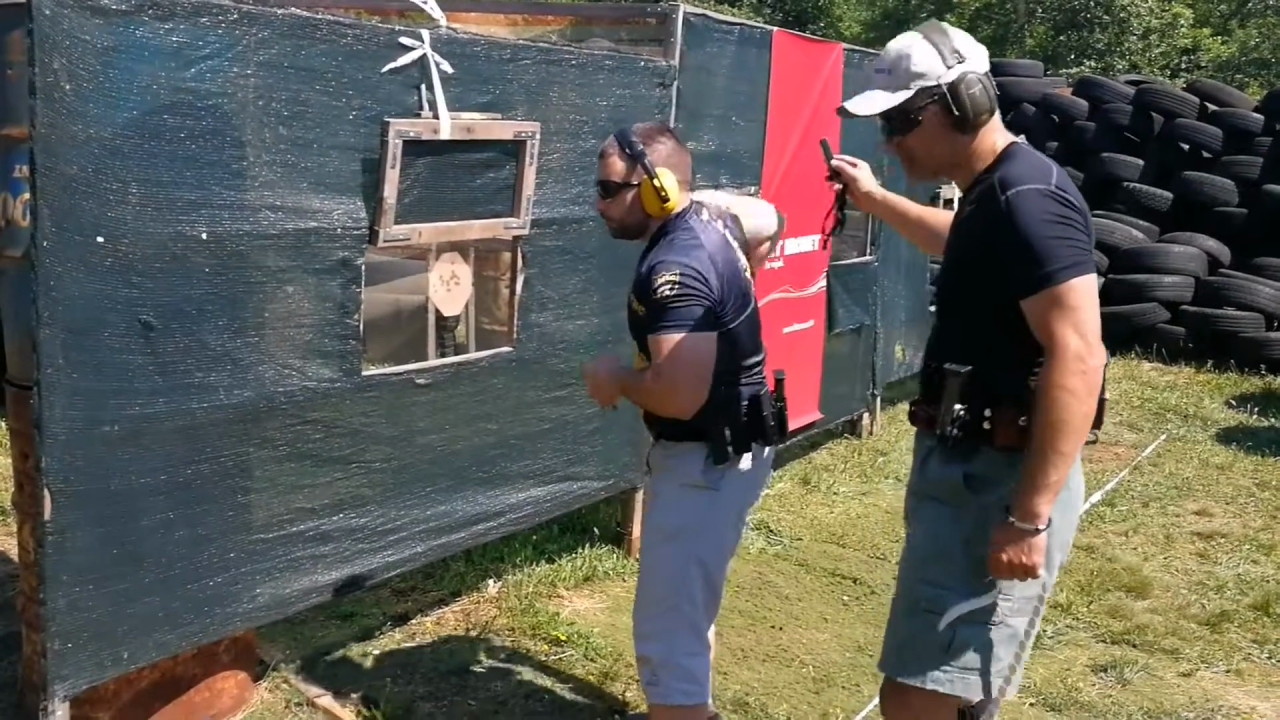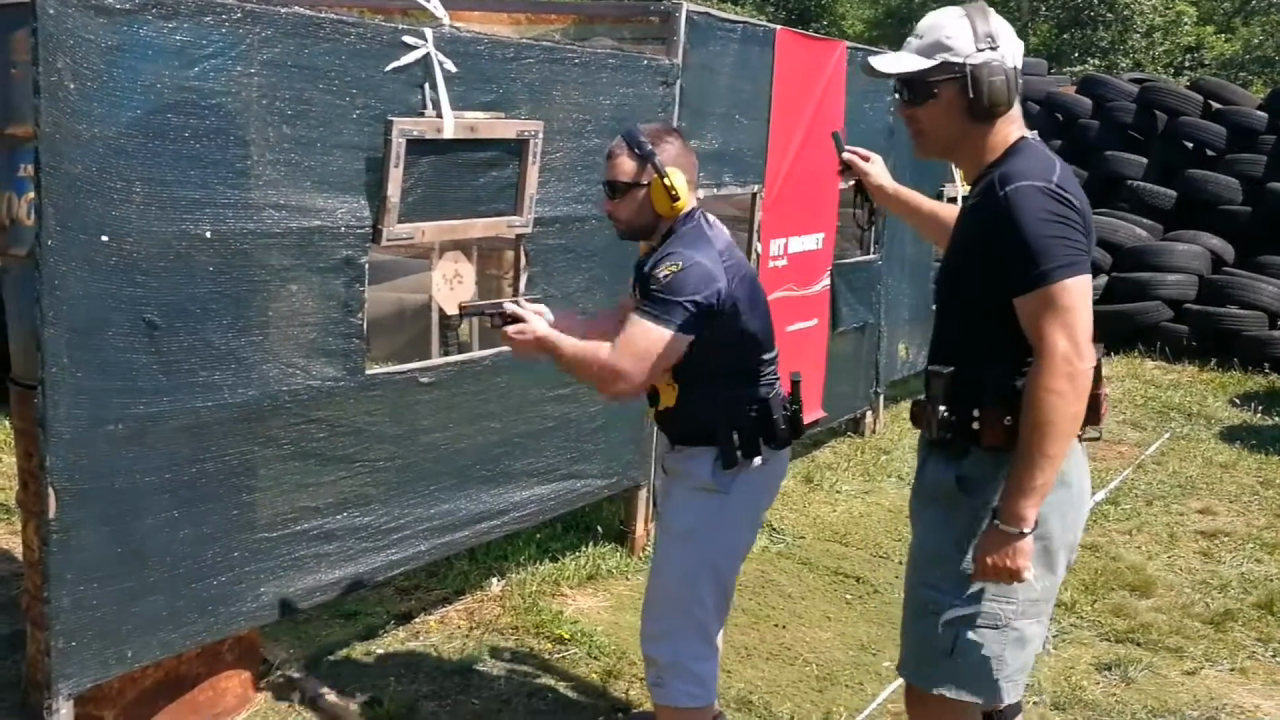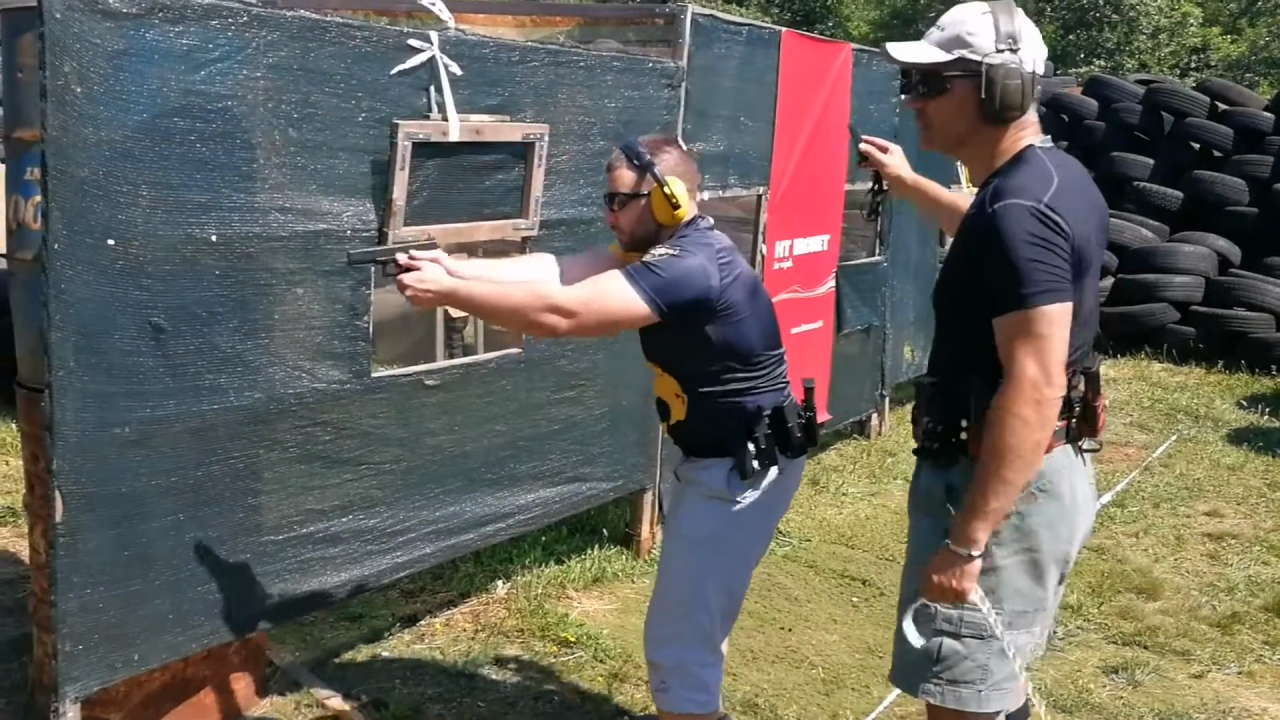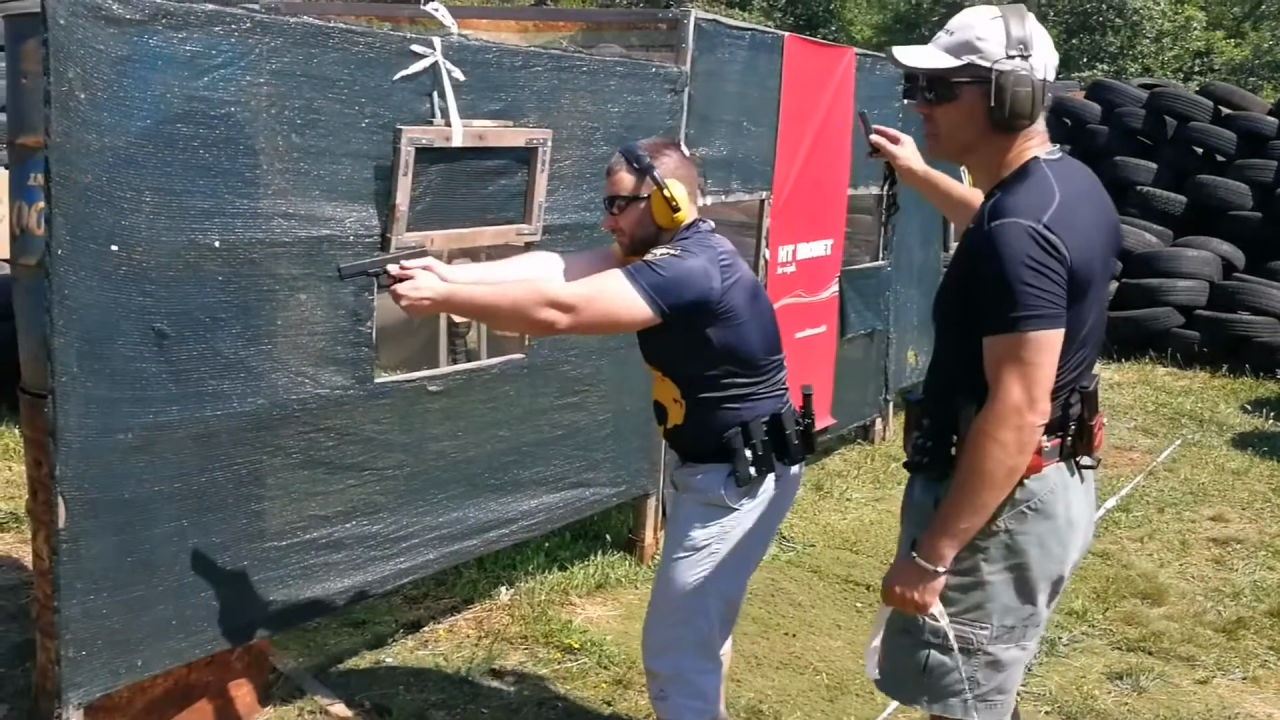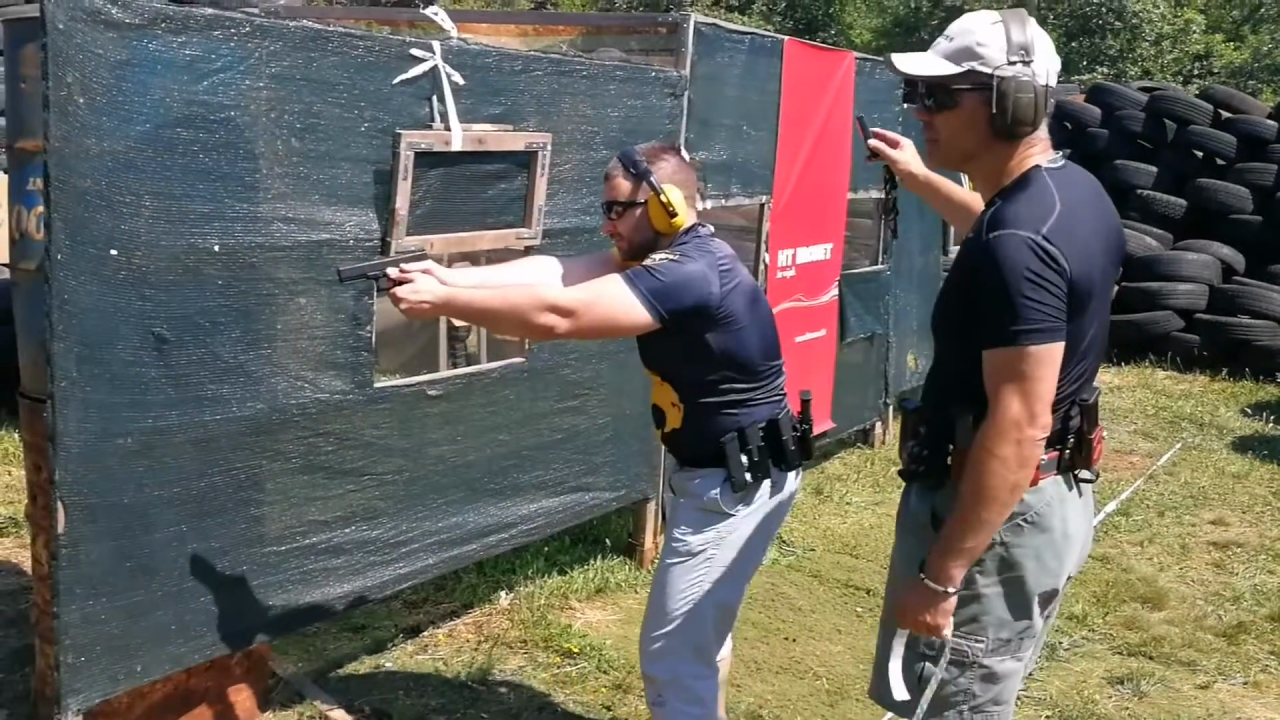
dt=0.2s
person 1, frame 1
left shoulder: (1027, 200)
right shoulder: (995, 191)
left elbow: (1078, 361)
left wrist: (1029, 516)
right wrist: (876, 200)
left hip: (998, 479)
right hip: (968, 466)
person 1, frame 2
left shoulder: (1026, 195)
right shoulder: (1010, 183)
left elbow: (1068, 362)
left wrist: (1017, 519)
right wrist: (889, 193)
left hip: (996, 478)
right hip: (979, 466)
person 1, frame 3
left shoulder: (1020, 207)
right shoulder: (1048, 176)
left elbow: (1035, 386)
left wrist: (965, 540)
right wrist: (908, 184)
left hip: (999, 483)
right hip: (1024, 475)
person 1, frame 4
left shoulder: (1019, 228)
right shoulder: (1067, 183)
left elbow: (1018, 412)
left wrist: (931, 554)
right wrist: (921, 176)
left hip: (1001, 500)
right hip: (1047, 484)
person 1, frame 5
left shoulder: (1018, 242)
right shoulder: (1073, 191)
left elbow: (1018, 427)
left wrist: (939, 574)
right wrist: (921, 179)
left hip: (997, 511)
right hip: (1048, 495)
person 2, frame 1
left shoulder: (677, 265)
right shoulder: (703, 224)
left elbow: (678, 394)
left wrist: (616, 379)
left hip: (709, 458)
right hip: (712, 449)
left knee: (667, 628)
right knee: (685, 602)
person 2, frame 2
left shoulder: (687, 263)
right shoulder: (683, 237)
left elbow: (621, 373)
right elbow: (630, 326)
left wrist: (548, 342)
right wrist: (555, 325)
left hip: (724, 461)
right hip: (710, 450)
left knee: (675, 628)
right knee: (687, 605)
person 2, frame 3
left shoulder: (687, 266)
right shoulder: (663, 248)
left elbow: (561, 314)
right elbow: (558, 274)
left wrist: (450, 291)
right wrist: (452, 270)
left hip: (741, 469)
right hip: (714, 458)
left knee: (679, 635)
right knee: (695, 603)
person 2, frame 4
left shoulder: (689, 268)
right shoulder: (665, 251)
left elbow: (558, 309)
right elbow: (556, 268)
left wrist: (442, 298)
right wrist: (448, 272)
left hip: (740, 476)
right hip: (711, 464)
left knee: (676, 643)
right knee: (699, 612)
person 2, frame 5
left shoulder: (689, 272)
right shoulder: (665, 256)
left elbow: (559, 314)
right elbow: (555, 273)
left wrist: (442, 302)
right wrist: (448, 276)
left hip: (737, 482)
right hip: (710, 470)
left knee: (673, 650)
right knee: (700, 617)
